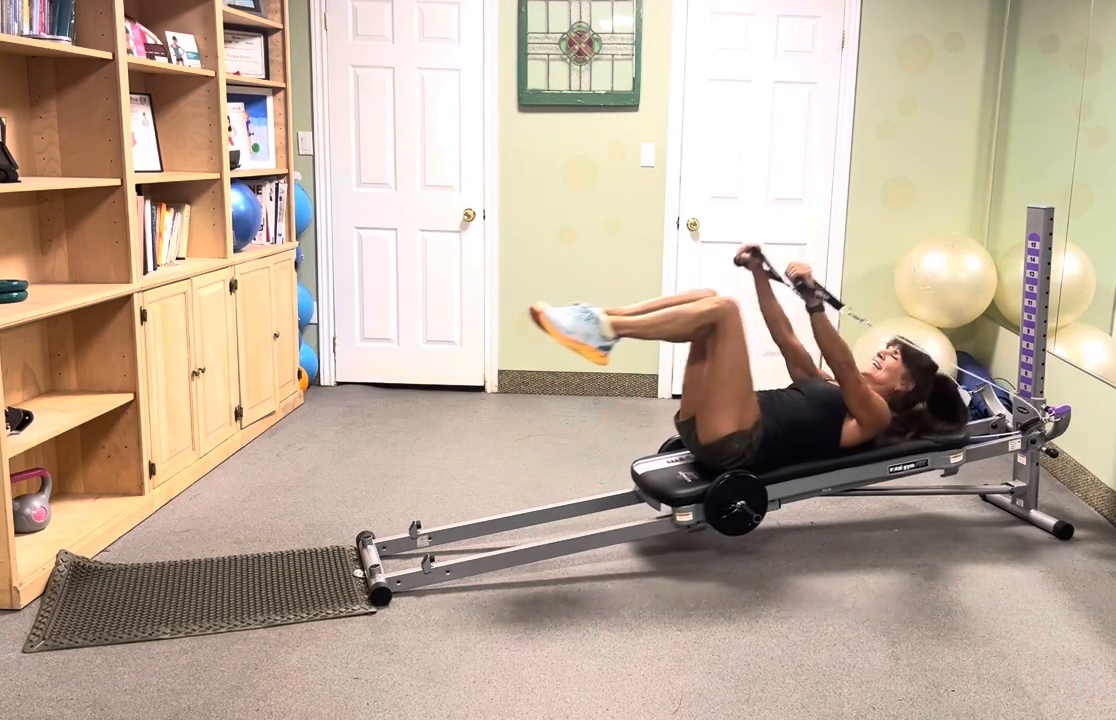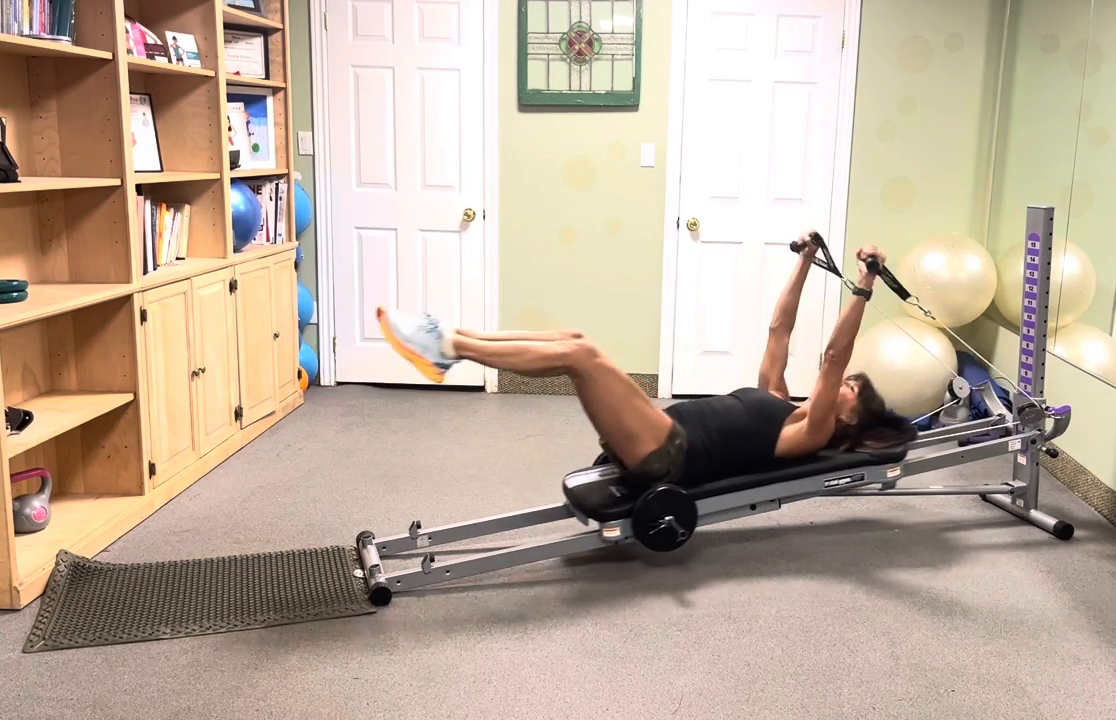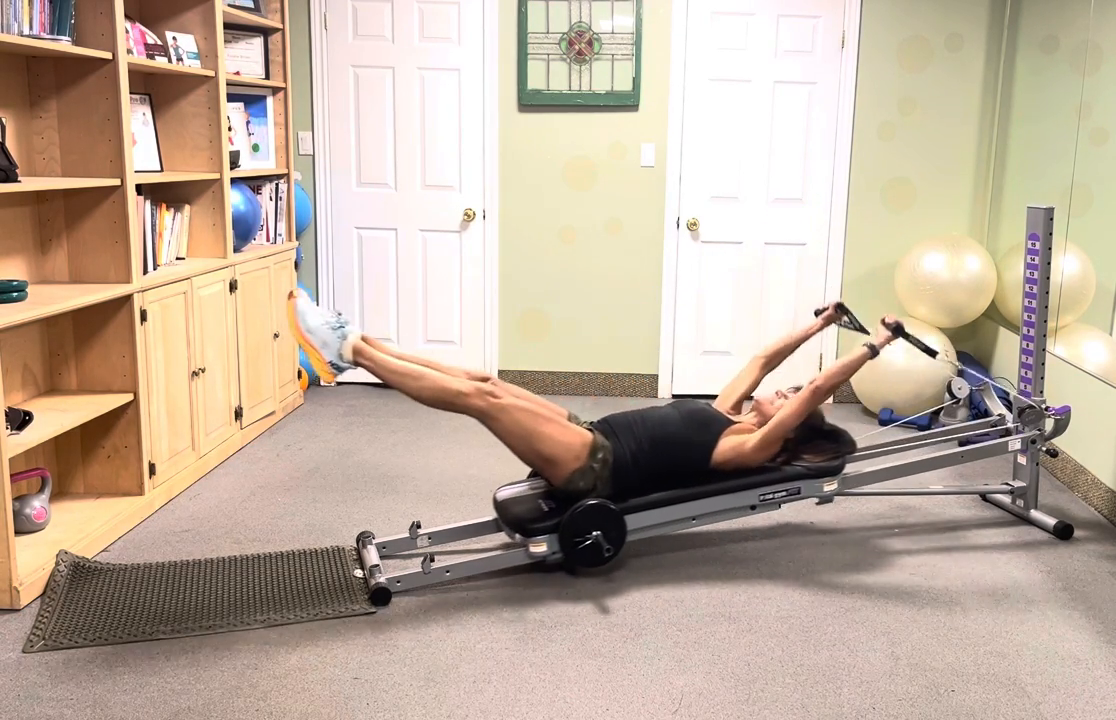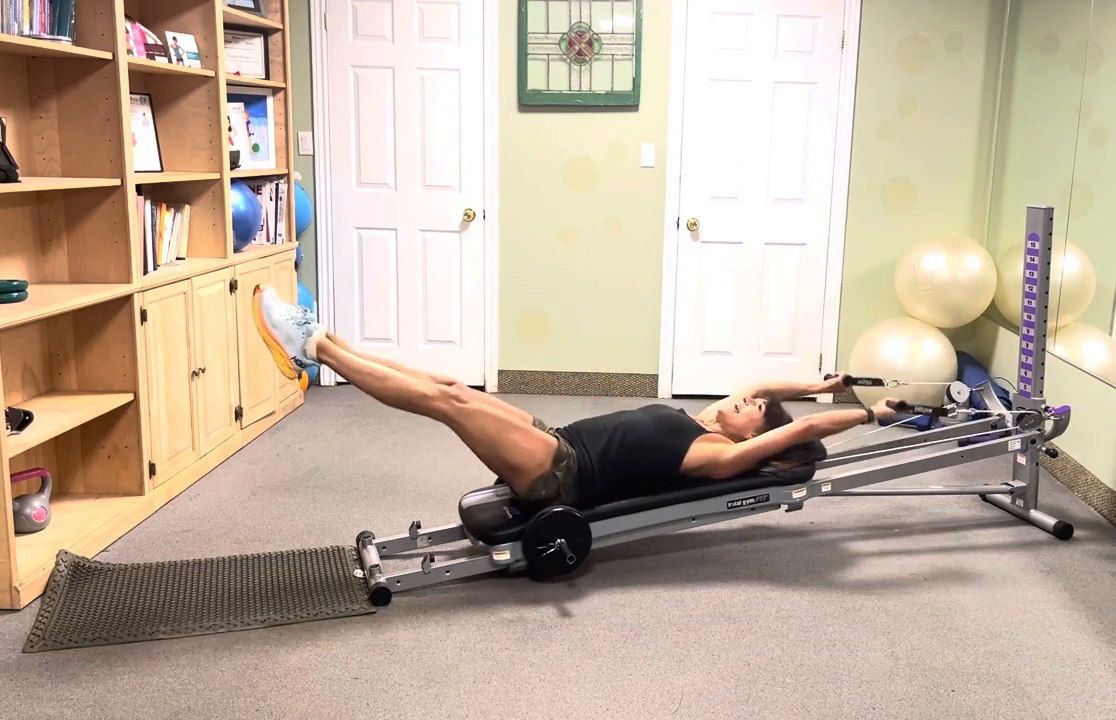
dt=0.4s
person 1, frame 1
left shoulder: (874, 418)
right shoulder: (829, 390)
left elbow: (844, 362)
right elbow: (785, 337)
left wrist: (812, 300)
right wrist: (760, 275)
left hip: (739, 444)
right hip: (703, 430)
left knee: (723, 309)
right knee: (706, 299)
left ankle: (605, 331)
right ankle: (601, 322)
person 1, frame 2
left shoulder: (814, 434)
right shoulder: (775, 401)
left elbow: (835, 356)
right elbow: (779, 329)
left wrist: (862, 288)
right wrist: (803, 264)
left hip: (668, 455)
right hip: (657, 437)
left knee: (580, 353)
right knee: (572, 340)
left ankle: (450, 347)
right ankle: (453, 341)
person 1, frame 3
left shoulder: (753, 449)
right shoulder: (727, 417)
left elbow: (813, 392)
right elbow: (763, 359)
left wrist: (871, 347)
right wrist: (820, 323)
left hip: (597, 468)
right hip: (591, 440)
left knee: (479, 395)
right knee: (480, 379)
left ankle: (351, 352)
right ankle: (356, 346)
person 1, frame 4
left shoulder: (726, 459)
right shoulder: (703, 427)
left elbow: (796, 431)
right elbow: (758, 385)
left wrist: (867, 413)
right wrist: (818, 383)
left hip: (562, 475)
right hip: (559, 447)
left knee: (447, 398)
right knee: (449, 382)
left ankle: (317, 351)
right ankle: (319, 345)
